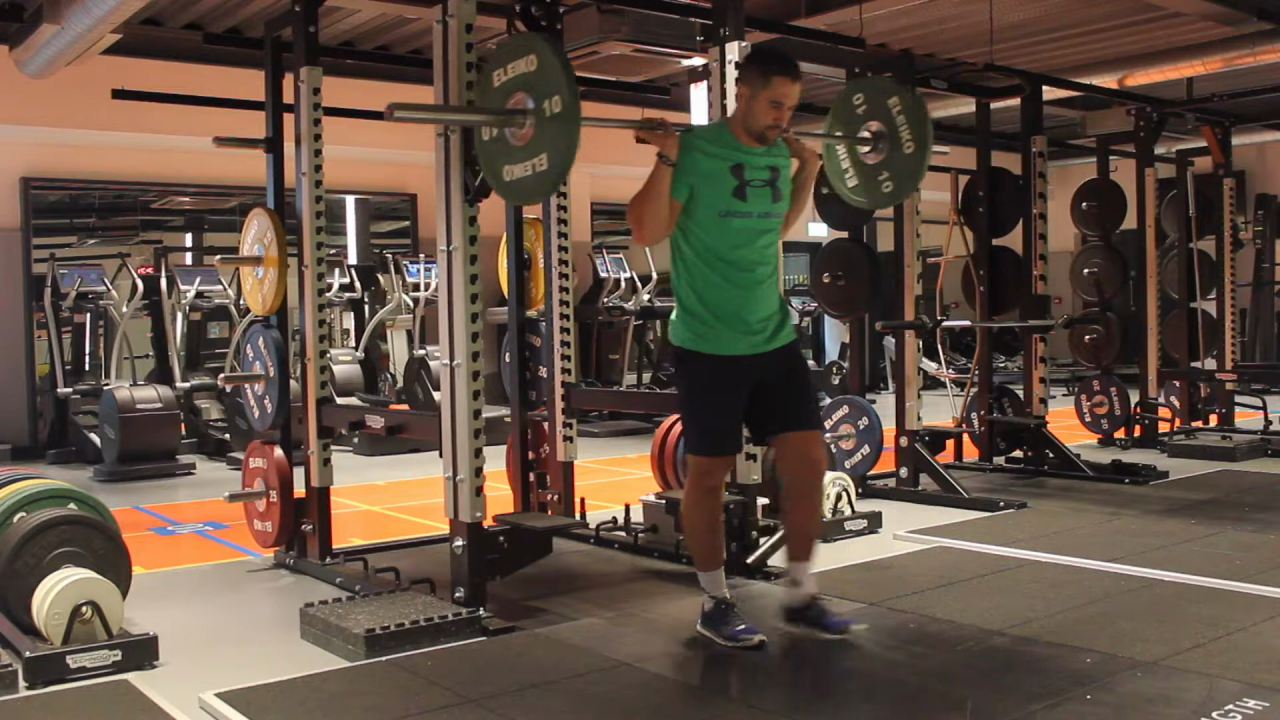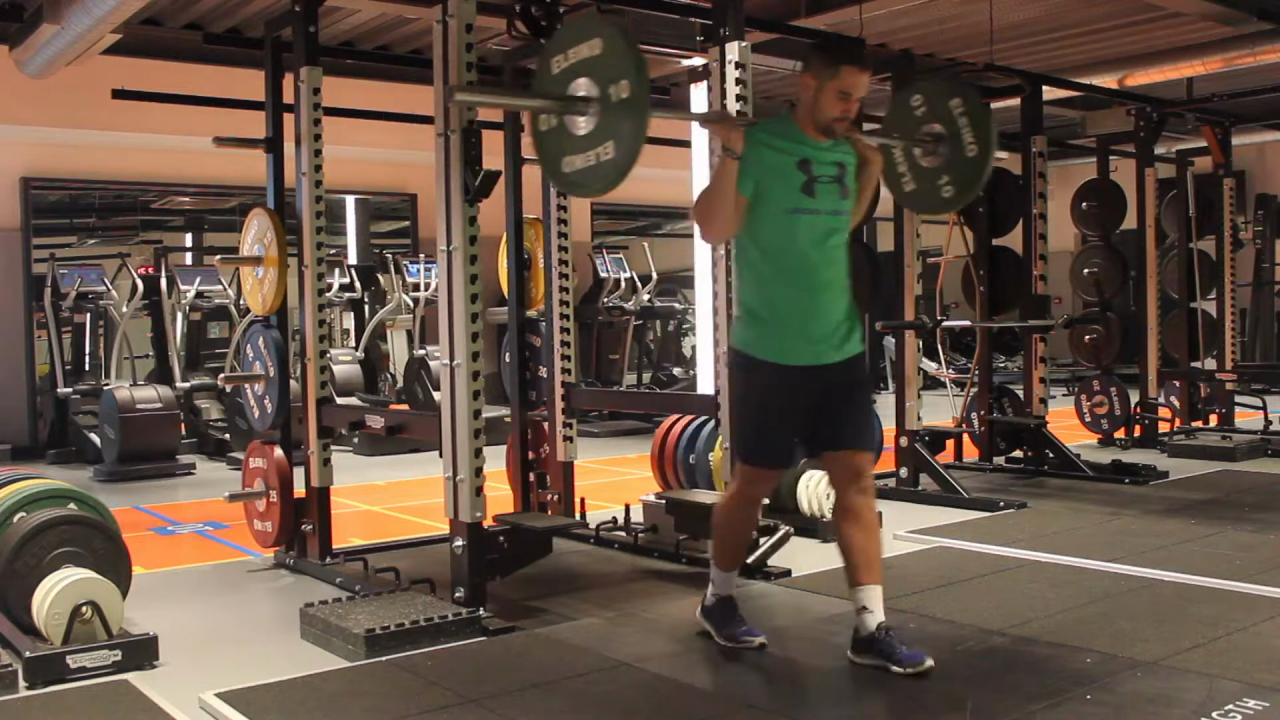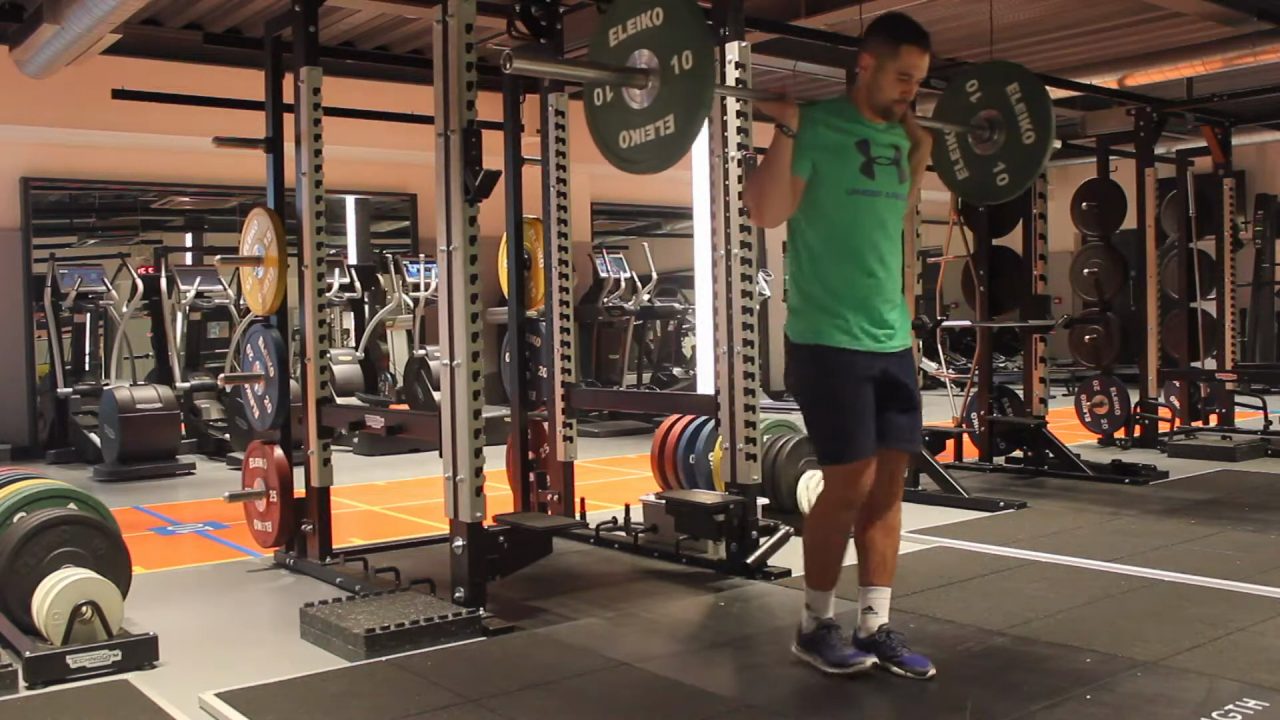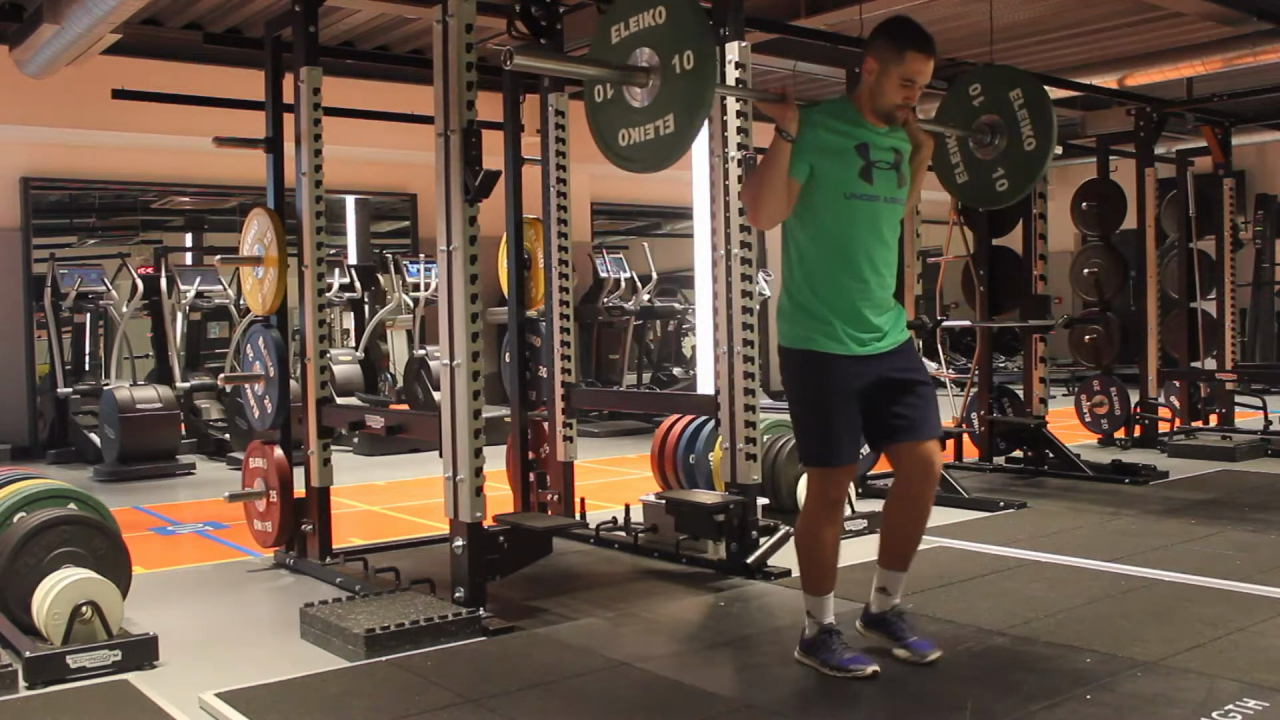
dt=0.4s
person 1, frame 1
left shoulder: (778, 156)
right shoulder: (696, 150)
right elbow: (648, 230)
left wrist: (808, 167)
right wrist: (666, 158)
left hip: (774, 339)
right hip: (709, 346)
left knee: (807, 460)
right knee: (709, 474)
left ankle: (801, 595)
right ankle: (715, 603)
person 1, frame 2
left shoulder: (842, 153)
right shoulder: (761, 145)
right elbow: (713, 229)
left wrist: (870, 167)
right wrist: (730, 150)
left hip: (838, 349)
right hip: (768, 353)
left knee: (857, 481)
right knee: (754, 483)
left ankle: (871, 627)
right ankle: (719, 599)
person 1, frame 3
left shoulder: (896, 136)
right shoulder: (818, 128)
right elbow: (767, 211)
left wrist: (921, 149)
right wrist: (785, 129)
left hip: (891, 338)
right hip: (828, 339)
left knee: (888, 485)
right knee: (852, 482)
left ankle: (874, 627)
right ankle: (817, 625)
person 1, frame 4
left shoulder: (897, 139)
right shoulder: (817, 128)
right elbow: (763, 212)
left wrist: (922, 154)
right wrist: (785, 130)
left hip: (889, 338)
right hip: (821, 343)
left knee: (923, 466)
right knee: (831, 486)
left ankle: (885, 604)
right ankle: (818, 630)
